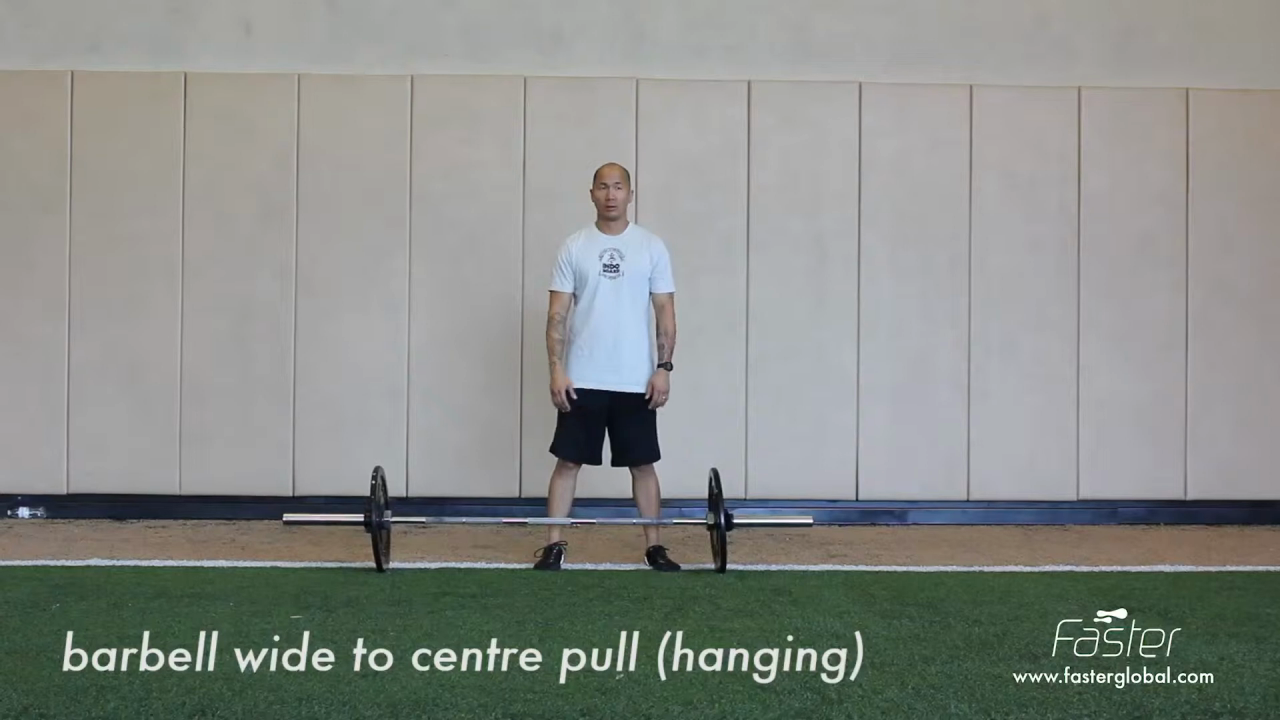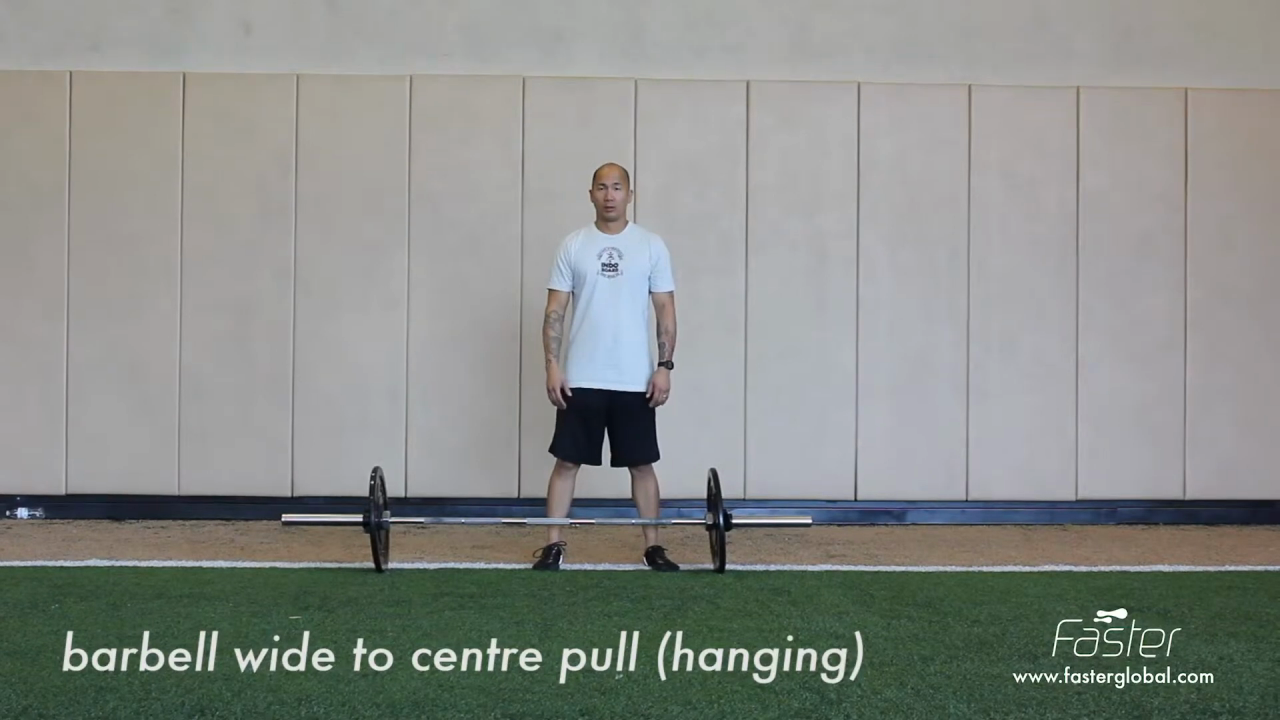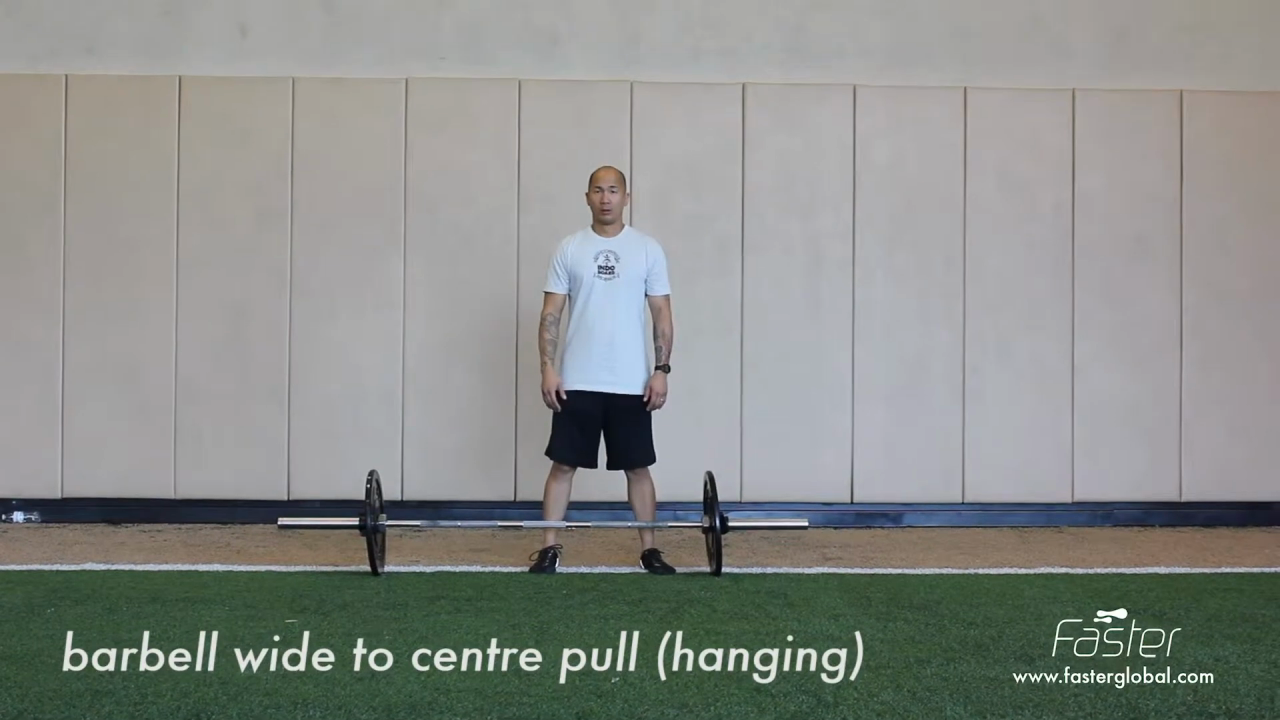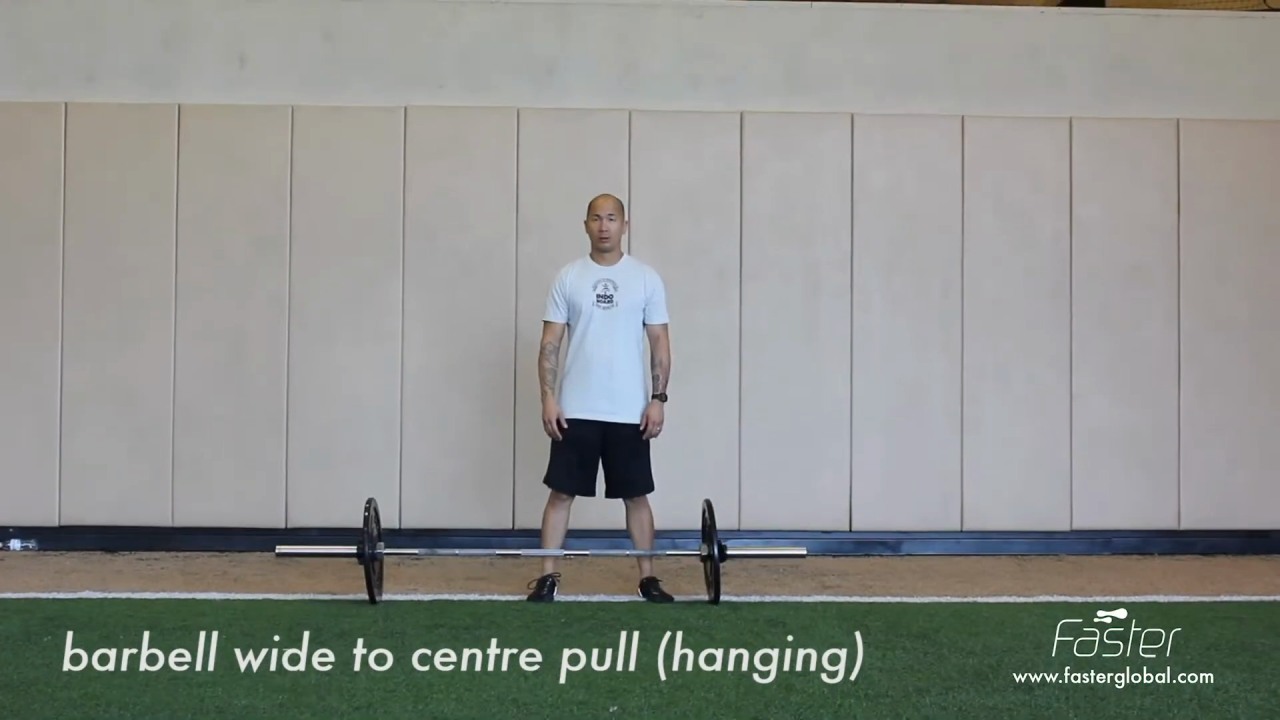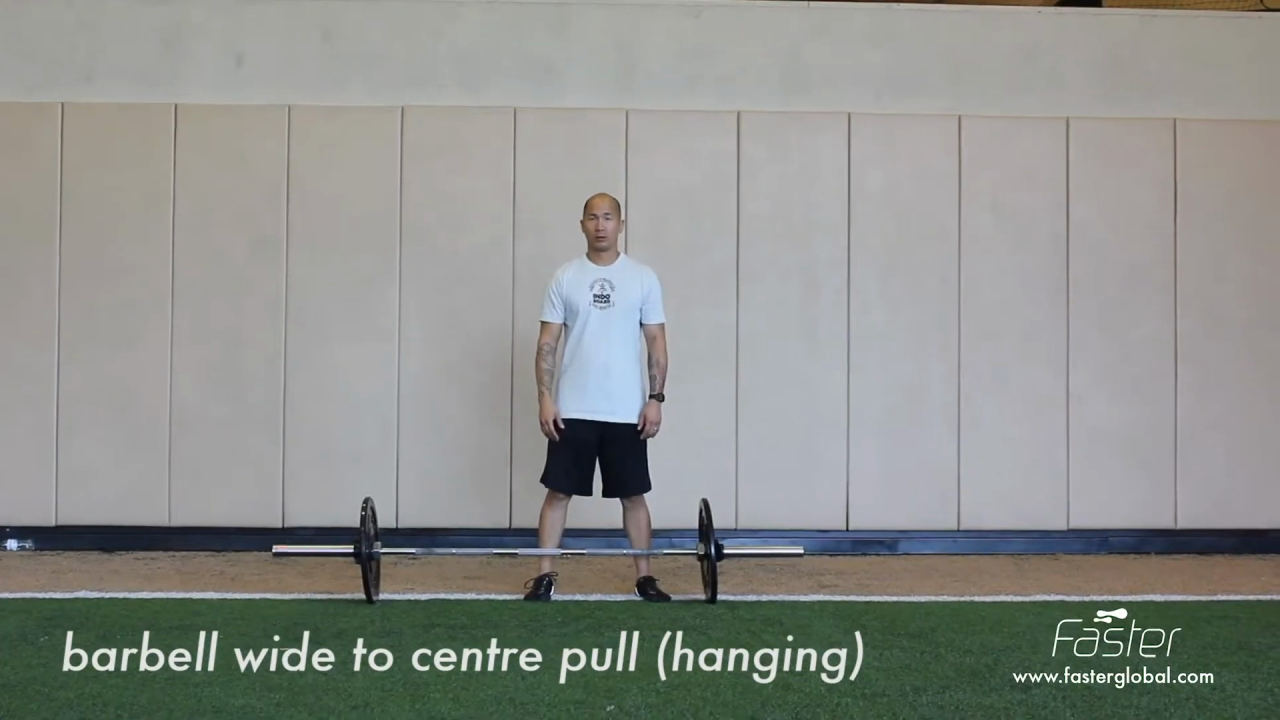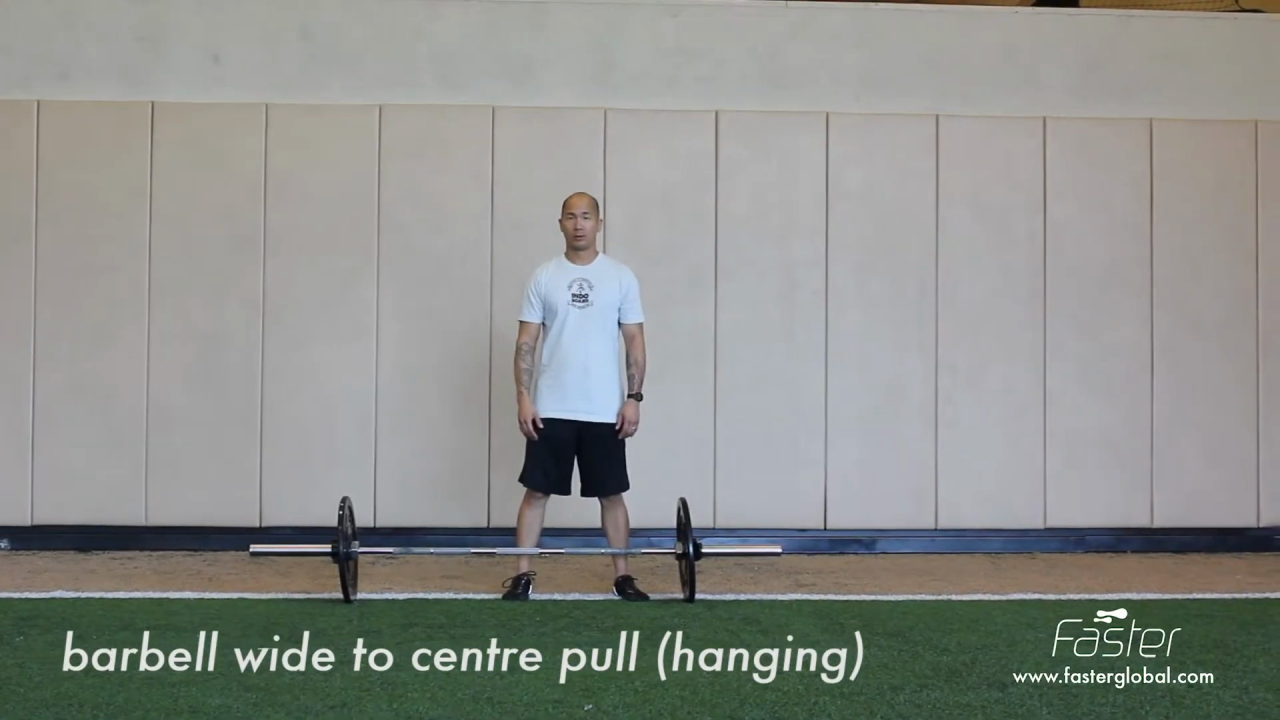
dt=0.5s
person 1, frame 1
left shoulder: (652, 246)
right shoulder: (574, 246)
left elbow: (665, 312)
right elbow: (558, 313)
left wrist: (664, 368)
right wrist: (556, 369)
left hip: (635, 381)
right hip: (583, 380)
left knee: (643, 463)
right knee: (568, 461)
left ankle: (654, 545)
right ankle: (554, 544)
person 1, frame 2
left shoulder: (652, 245)
right shoulder: (572, 245)
left elbow: (665, 310)
right elbow: (555, 310)
left wrist: (664, 366)
right wrist: (552, 365)
left hip: (634, 380)
right hip: (582, 378)
left knee: (642, 462)
right knee: (567, 460)
left ankle: (653, 546)
right ankle: (554, 544)
person 1, frame 3
left shoulder: (647, 248)
right shoulder: (569, 248)
left elbow: (661, 313)
right elbow: (551, 313)
left wrist: (661, 369)
right wrist: (547, 368)
left hip: (631, 383)
right hip: (577, 381)
left knee: (637, 466)
right knee: (563, 463)
left ankle: (649, 548)
right ankle: (549, 547)
person 1, frame 4
left shoulder: (646, 277)
right shoulder: (568, 277)
left elbow: (659, 342)
right elbow: (550, 342)
left wrist: (657, 399)
right wrist: (548, 398)
left hip: (629, 412)
right hip: (576, 411)
left knee: (636, 494)
right knee: (561, 492)
left ankle: (647, 577)
right ankle: (548, 575)
person 1, frame 5
left shoulder: (642, 277)
right shoulder: (564, 277)
left elbow: (656, 342)
right elbow: (547, 343)
left wrist: (655, 399)
right wrist: (545, 398)
left hip: (626, 411)
right hip: (573, 410)
left knee: (633, 494)
right knee: (558, 491)
left ankle: (644, 577)
right ankle: (545, 575)
person 1, frame 6
left shoulder: (620, 276)
right shoulder: (543, 276)
left elbow: (634, 341)
right elbow: (526, 342)
left wrist: (633, 398)
right wrist: (523, 398)
left hip: (604, 411)
right hip: (551, 409)
left knee: (611, 494)
right knee: (536, 491)
left ankle: (622, 575)
right ankle: (523, 575)
